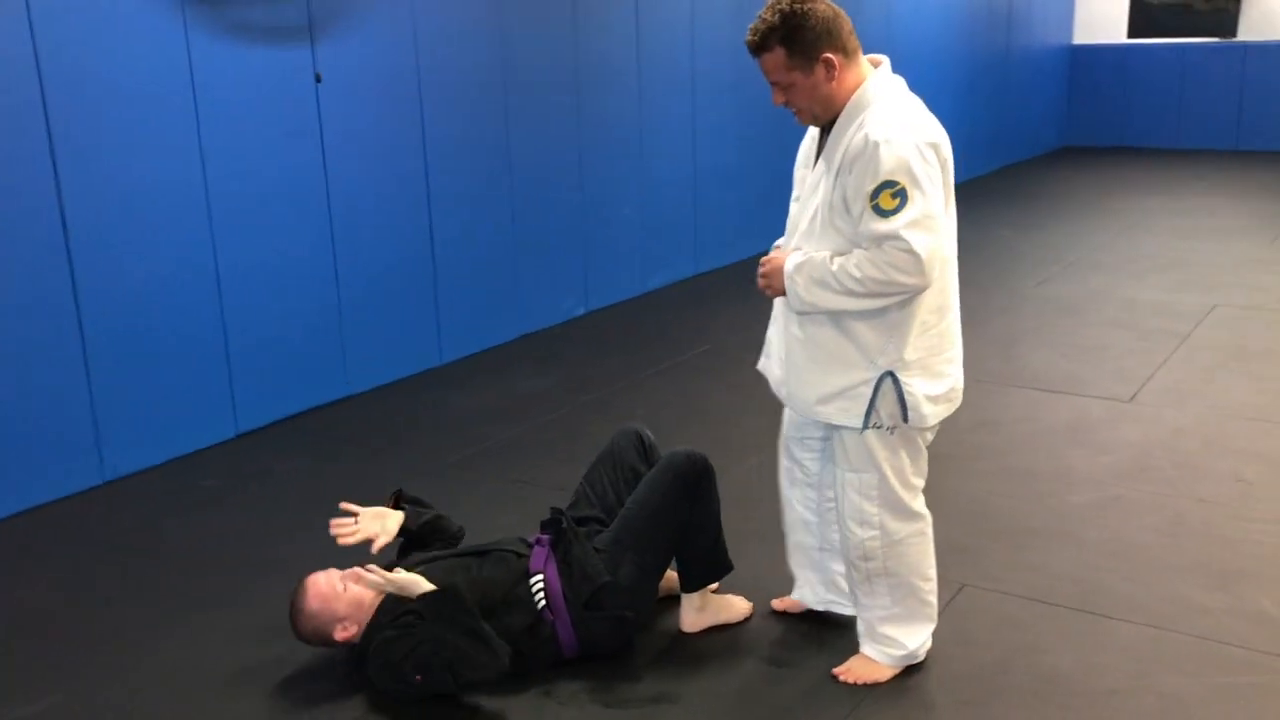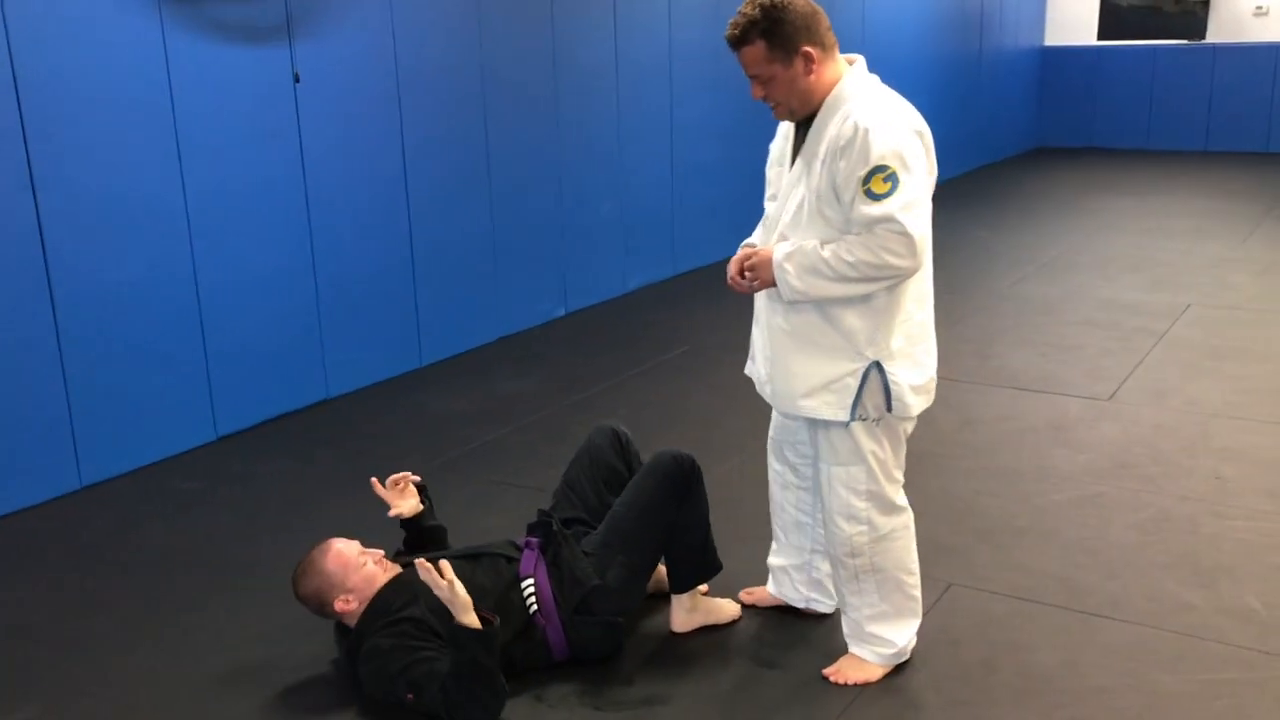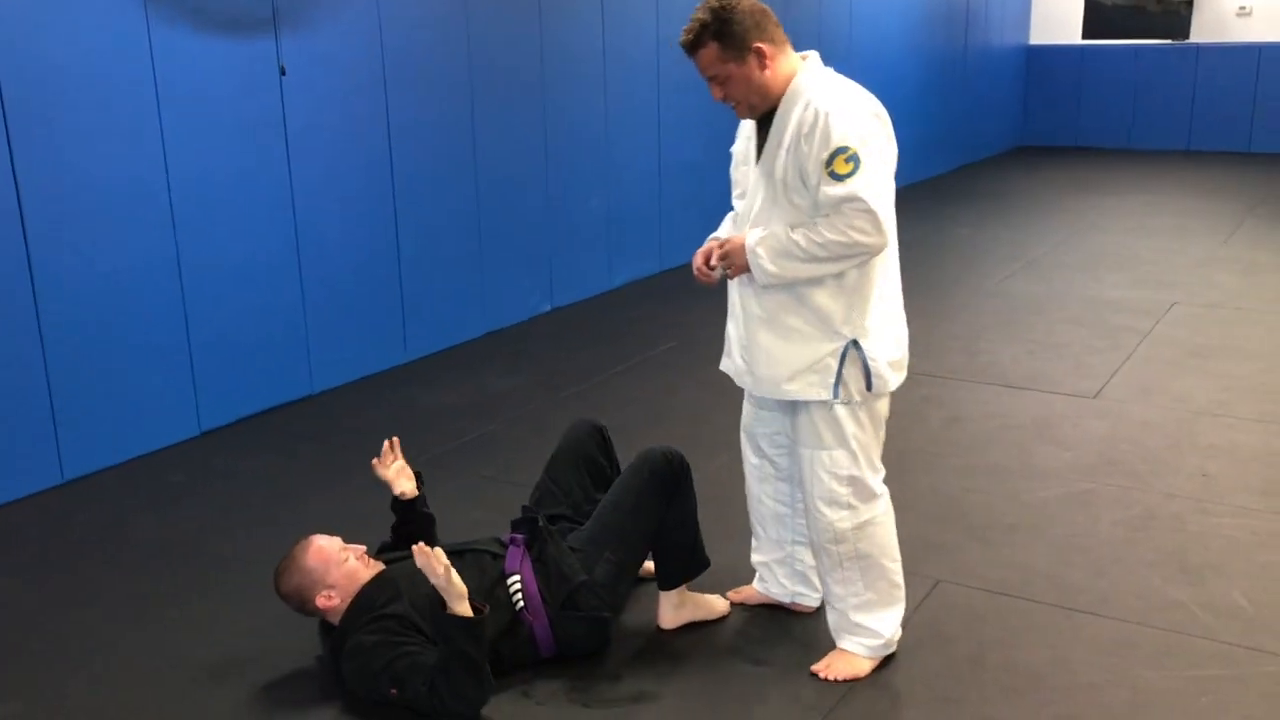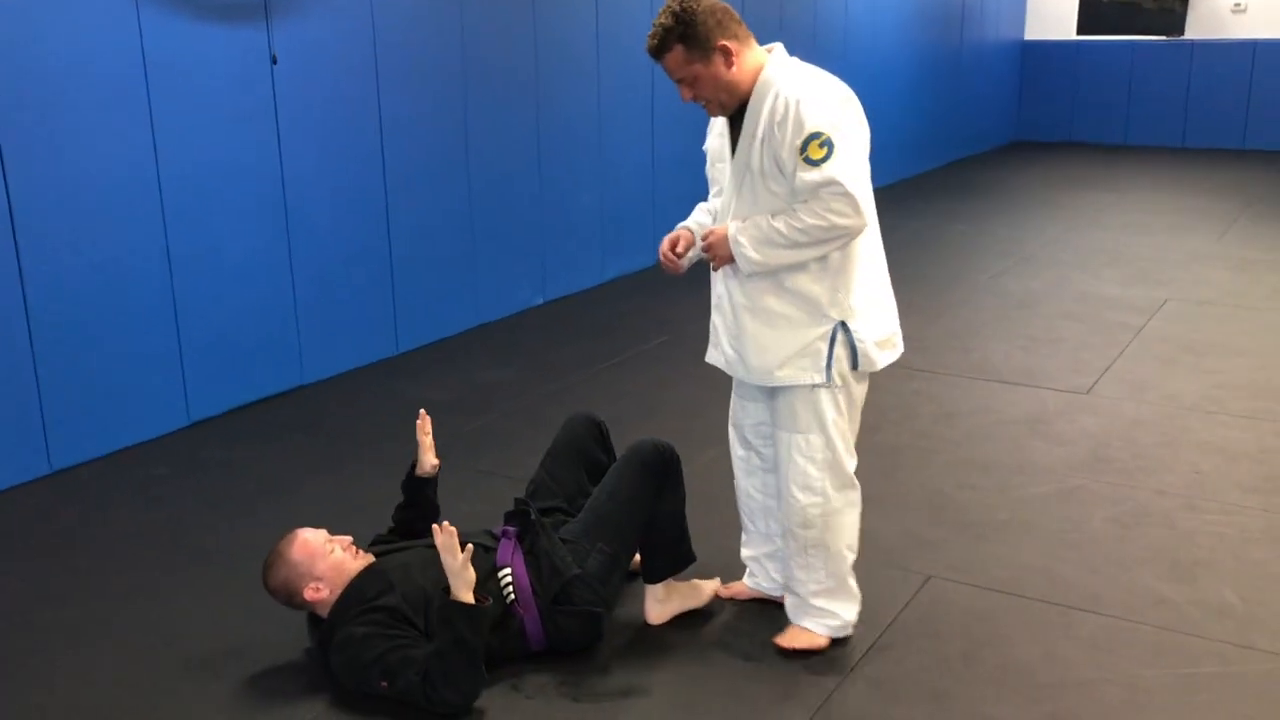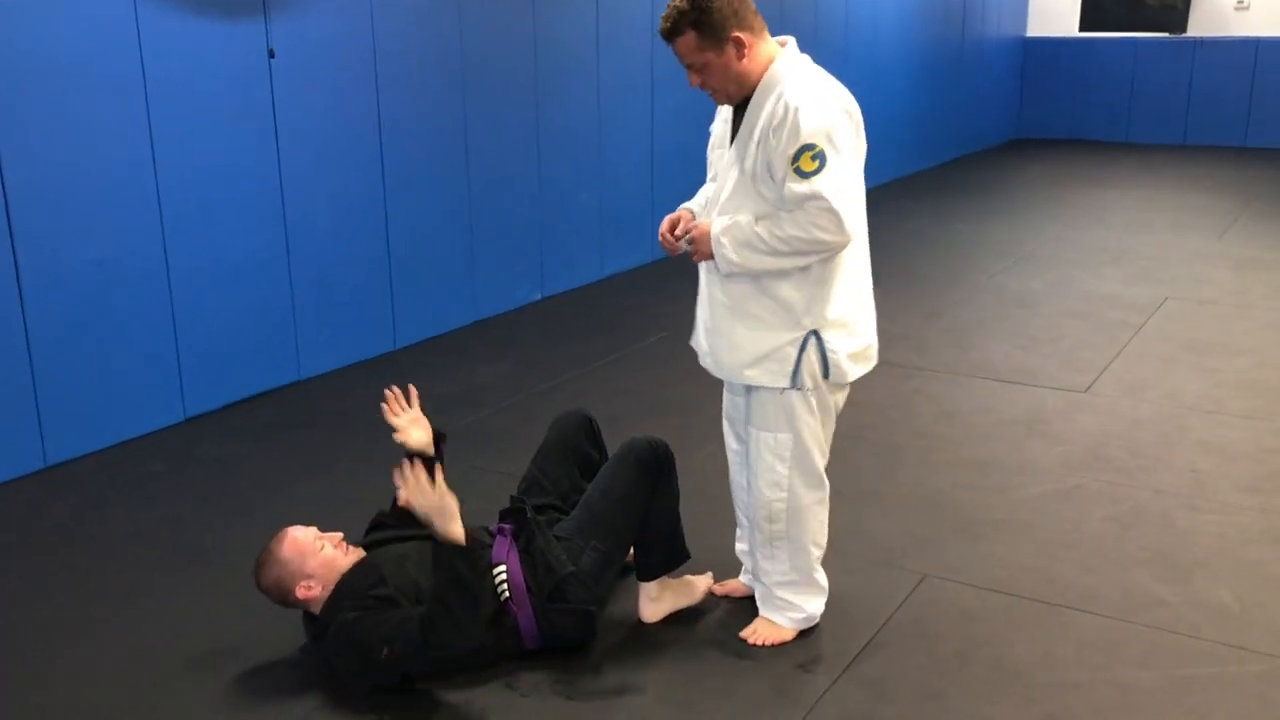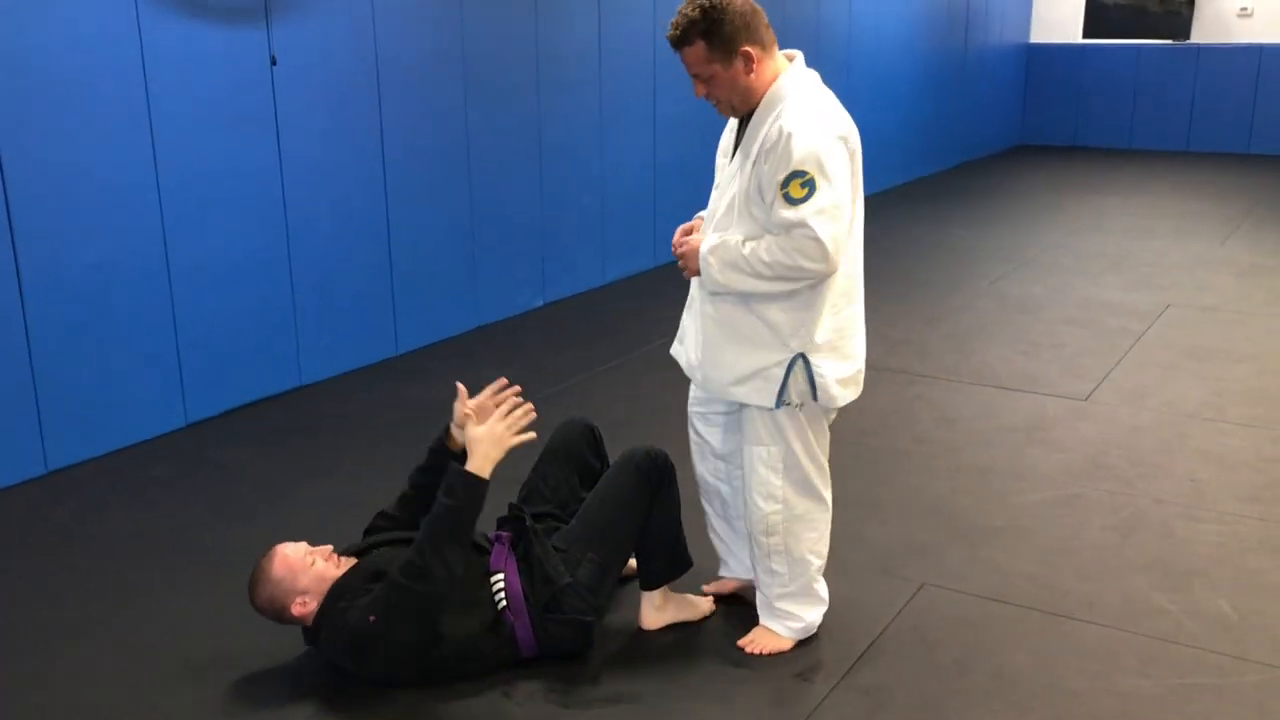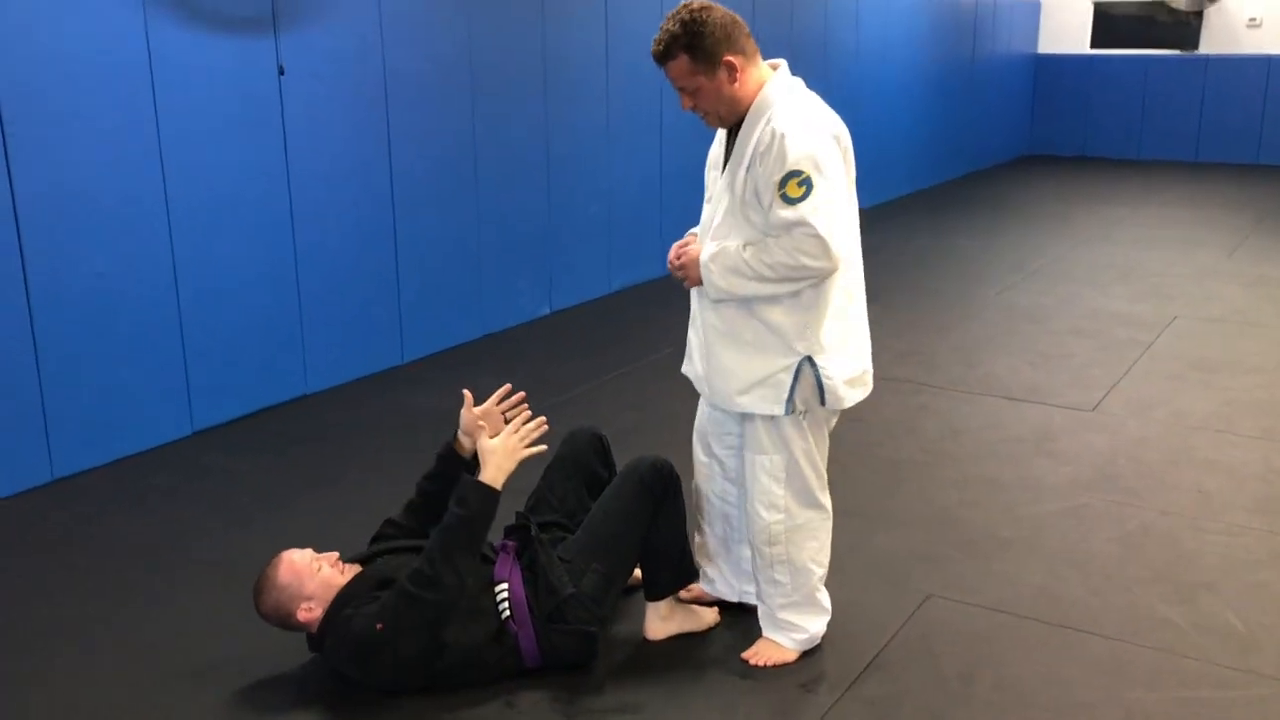
dt=0.3s
person 1, frame 1
left shoulder: (894, 137)
right shoulder: (836, 118)
left elbow: (904, 263)
left wrist: (799, 275)
right wrist: (788, 253)
left hip: (878, 365)
right hip: (827, 354)
left knee: (876, 507)
right knee: (806, 468)
left ankle: (897, 639)
right ankle: (826, 589)
person 1, frame 2
left shoulder: (878, 127)
right shoulder: (803, 119)
left elbow: (896, 248)
left wrist: (786, 268)
right wrist: (758, 247)
left hip: (859, 360)
right hip: (806, 348)
left knee: (860, 504)
right knee: (795, 471)
left ankle: (884, 638)
right ankle: (802, 583)
person 1, frame 3
left shoulder: (837, 113)
right shoulder: (760, 116)
left elbow: (862, 225)
left wrist: (758, 252)
right wrist: (726, 240)
left hip: (834, 342)
right hip: (775, 334)
left knee: (841, 491)
right knee: (770, 461)
left ankle: (869, 631)
right ankle: (787, 581)
person 1, frame 4
left shoulder: (809, 102)
right shoulder: (729, 112)
left elbow: (841, 209)
left wrist: (741, 243)
right wrist: (695, 232)
left hip: (820, 328)
right hip: (760, 323)
left knee: (812, 477)
right knee: (757, 456)
left ankle: (824, 611)
right ankle: (772, 574)
person 1, frame 5
left shoulder: (810, 107)
right shoulder: (741, 99)
left elbow: (826, 224)
left wrist: (723, 241)
right wrist: (697, 212)
left hip: (798, 332)
right hip: (753, 323)
left knee: (784, 474)
right knee: (749, 459)
left ankle: (792, 601)
right ankle: (763, 571)
person 1, frame 6
left shoulder: (807, 129)
right shoulder: (753, 107)
left elbow: (812, 251)
left wrist: (713, 257)
right wrist: (708, 225)
left hip: (786, 347)
right hip: (739, 335)
left knee: (780, 486)
right knee: (714, 445)
left ankle: (791, 611)
right ankle: (746, 567)
person 1, frame 7
left shoulder: (798, 131)
right shoulder: (739, 121)
left elbow: (813, 249)
left wrist: (713, 266)
right wrist: (700, 240)
left hip: (790, 355)
right hip: (737, 344)
left knee: (782, 496)
right knee: (717, 466)
left ankle: (793, 625)
right ankle: (728, 581)
person 2, frame 1
left shoulder: (384, 593)
right shoulder: (394, 653)
left elbow: (447, 535)
right elbow: (484, 662)
left wrist: (397, 515)
right wrist: (426, 591)
left hip: (556, 555)
right hip: (591, 602)
left knee: (634, 442)
right knee: (687, 468)
left ankle: (659, 573)
right ankle: (698, 603)
person 2, frame 2
left shoulder: (376, 600)
right shoulder: (386, 658)
left elbow: (433, 557)
left wrist: (415, 512)
right wrist: (465, 614)
left hip: (542, 557)
right hip: (579, 604)
left knee: (609, 441)
right knee: (674, 469)
left ankle: (650, 570)
right ankle: (688, 603)
person 2, frame 3
left shoulder: (366, 584)
right shoulder: (371, 653)
left elbow: (420, 552)
left wrist: (408, 495)
right wrist: (457, 604)
left hip: (531, 551)
right hip: (567, 599)
left knee: (587, 435)
right knee: (663, 465)
left ankle: (631, 554)
right ankle: (675, 598)
person 2, frame 4
left shoulder: (356, 582)
right shoulder: (360, 646)
left elbow: (412, 535)
left wrist: (423, 471)
right wrist: (462, 591)
left hip: (521, 544)
right hip: (560, 593)
left knee: (584, 429)
right knee: (653, 458)
left ankle: (624, 549)
right ankle: (661, 591)
person 2, frame 5
left shoulder: (353, 566)
right shoulder: (357, 634)
left elbow: (408, 516)
right elbow: (448, 636)
left wrist: (423, 449)
right wrist: (450, 531)
left hip: (515, 545)
right hip: (549, 592)
left knee: (575, 425)
right knee: (647, 454)
left ankle: (616, 548)
right ankle: (656, 589)
person 2, frame 6
left shoulder: (352, 569)
right shoulder: (358, 633)
left elbow: (412, 514)
right elbow: (433, 567)
left wrist: (457, 439)
right wrist: (478, 463)
left hip: (514, 554)
right hip: (548, 604)
left knee: (578, 434)
right knee: (647, 467)
left ankle: (616, 555)
right ankle: (657, 601)
person 2, frame 7
left shoulder: (354, 581)
right shoulder: (364, 638)
left elbow: (416, 520)
right elbow: (439, 577)
left wrist: (465, 444)
right wrist: (491, 475)
left hip: (519, 564)
right hip: (552, 611)
left knee: (586, 443)
right knee: (653, 476)
left ankle: (622, 563)
right ankle: (662, 610)
